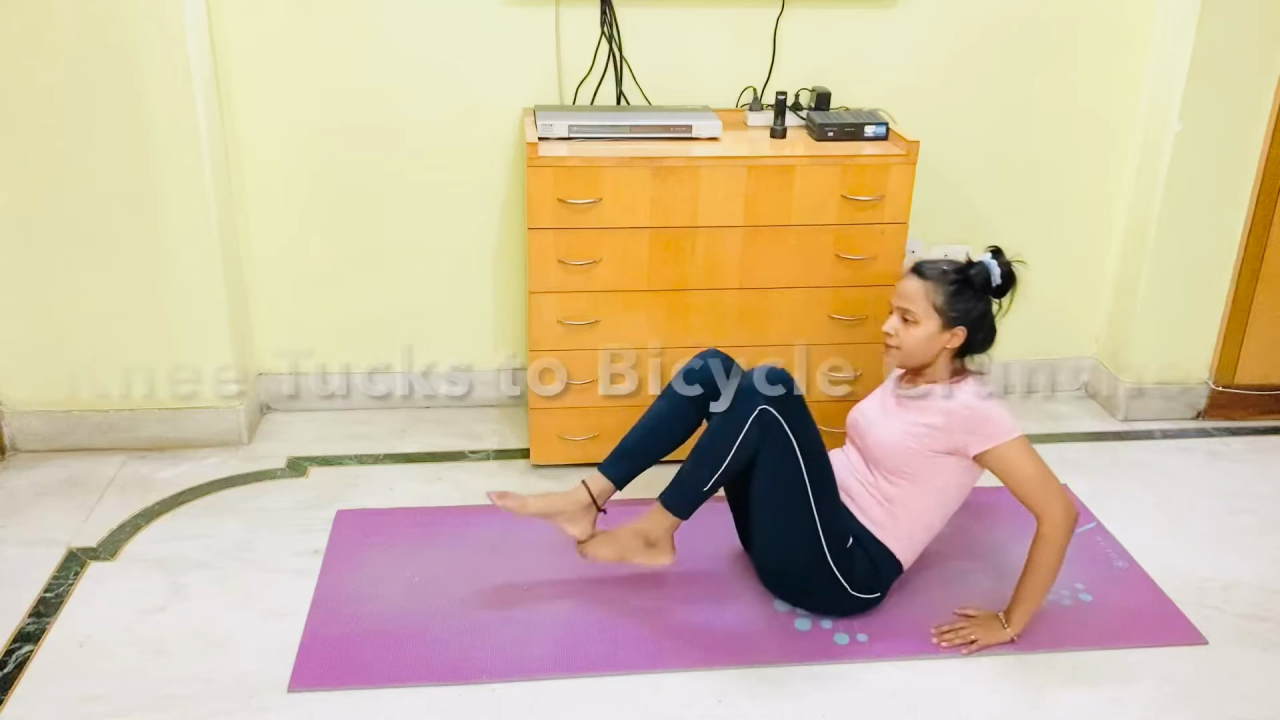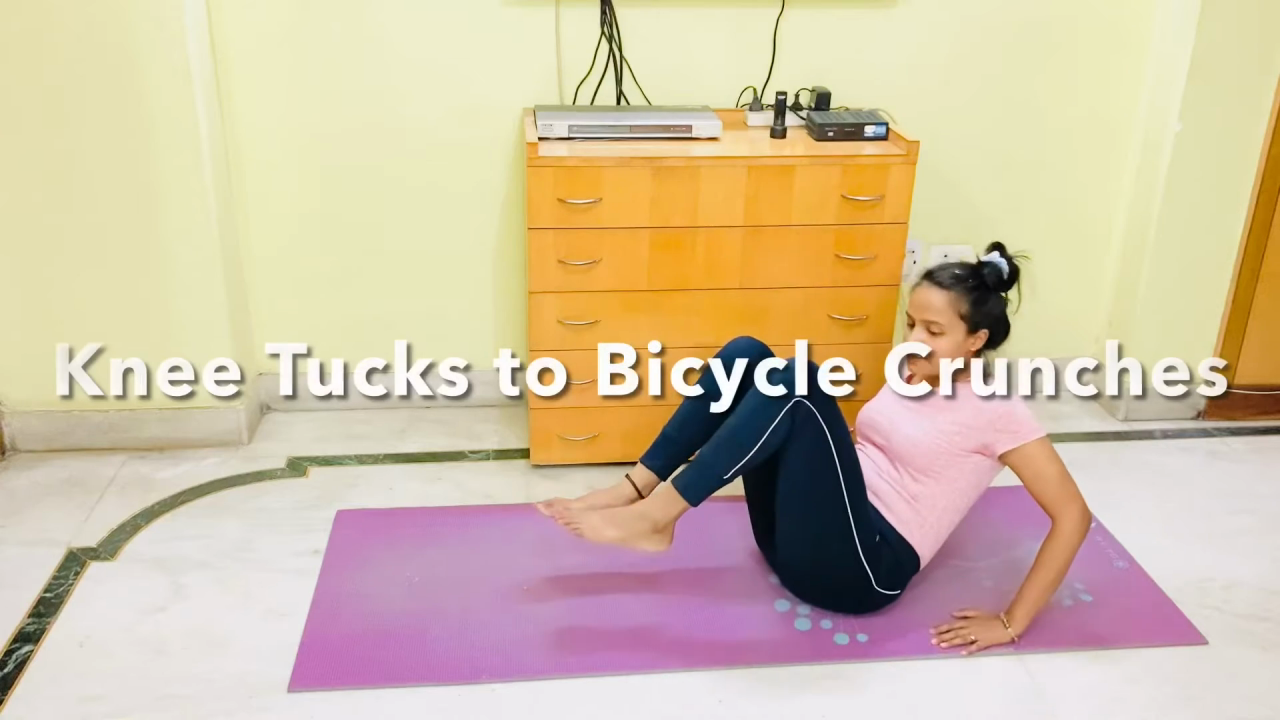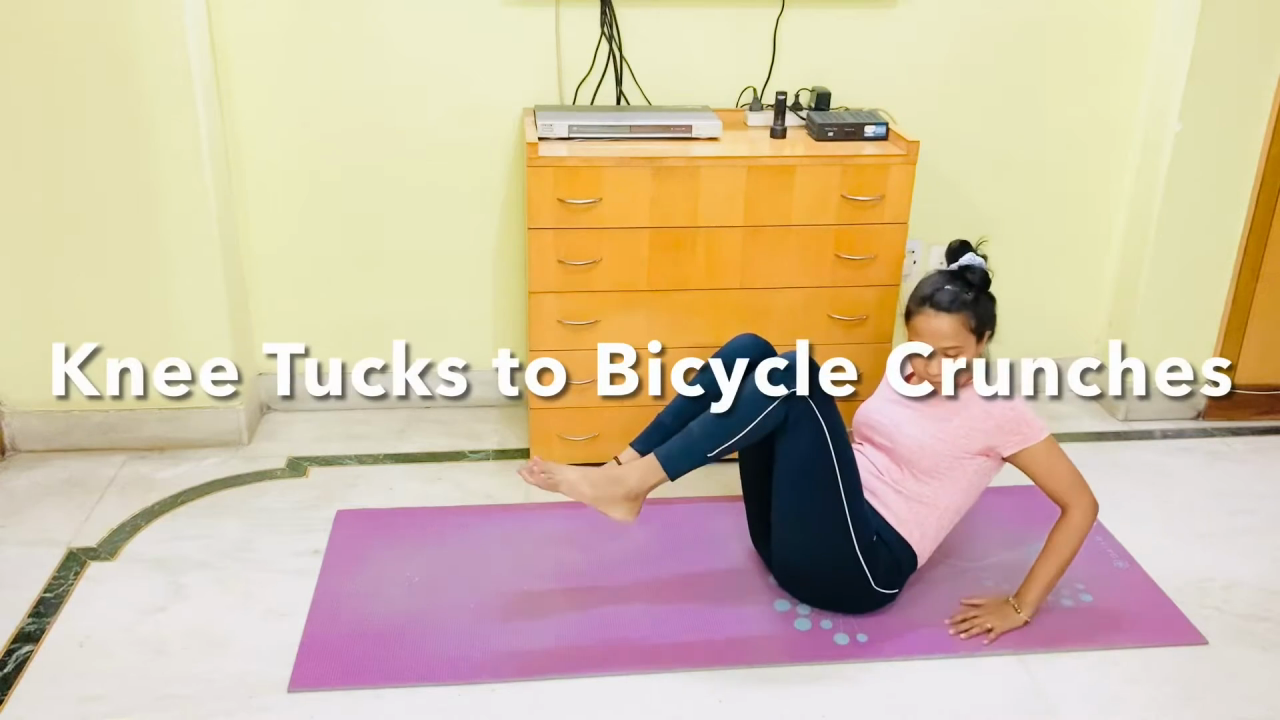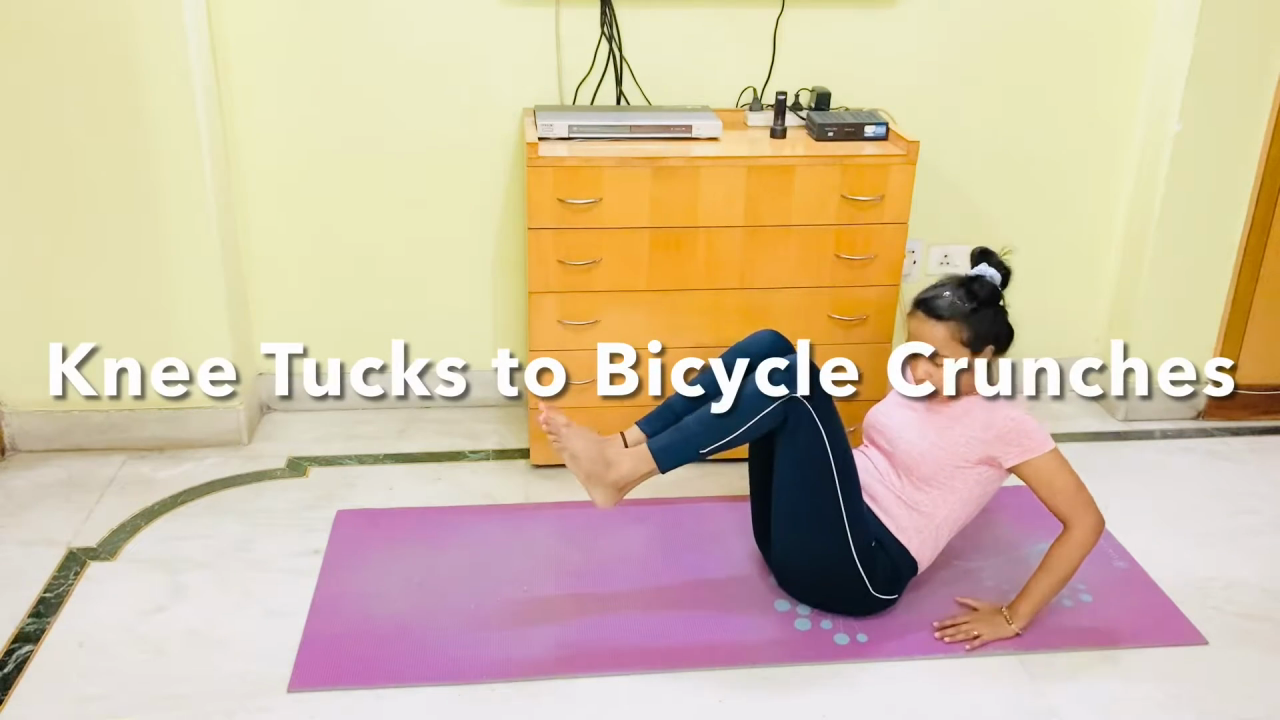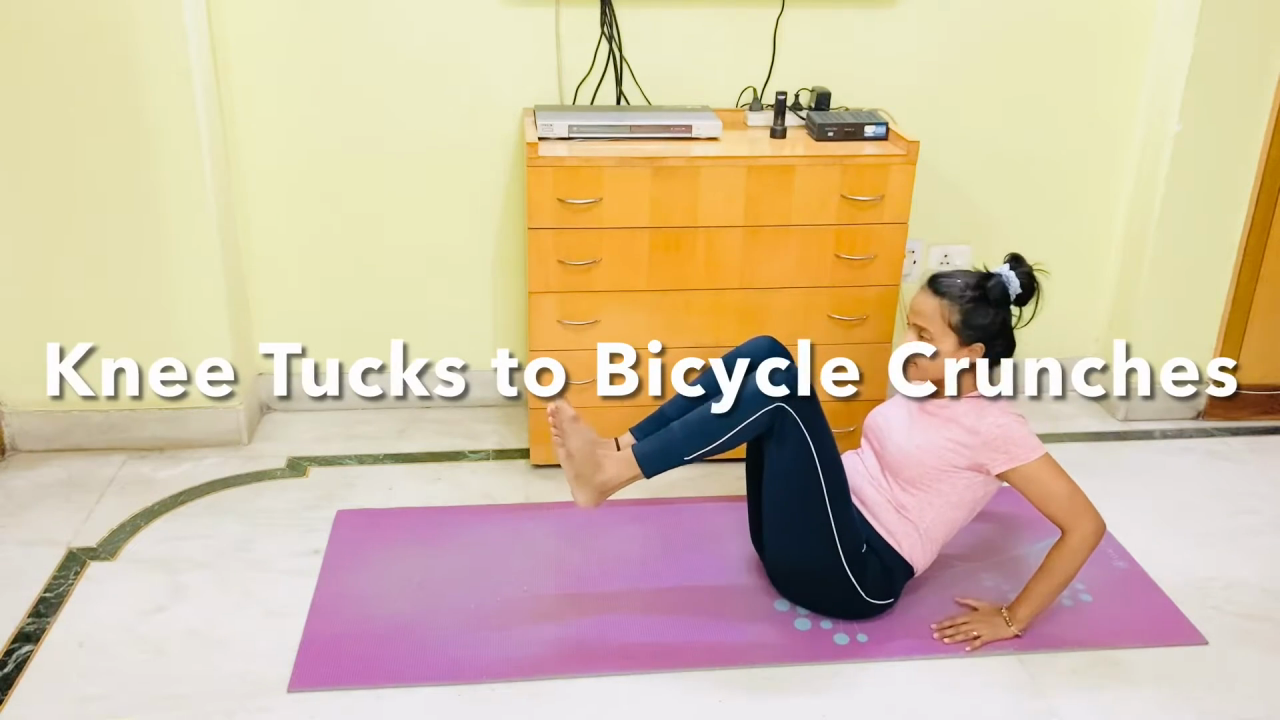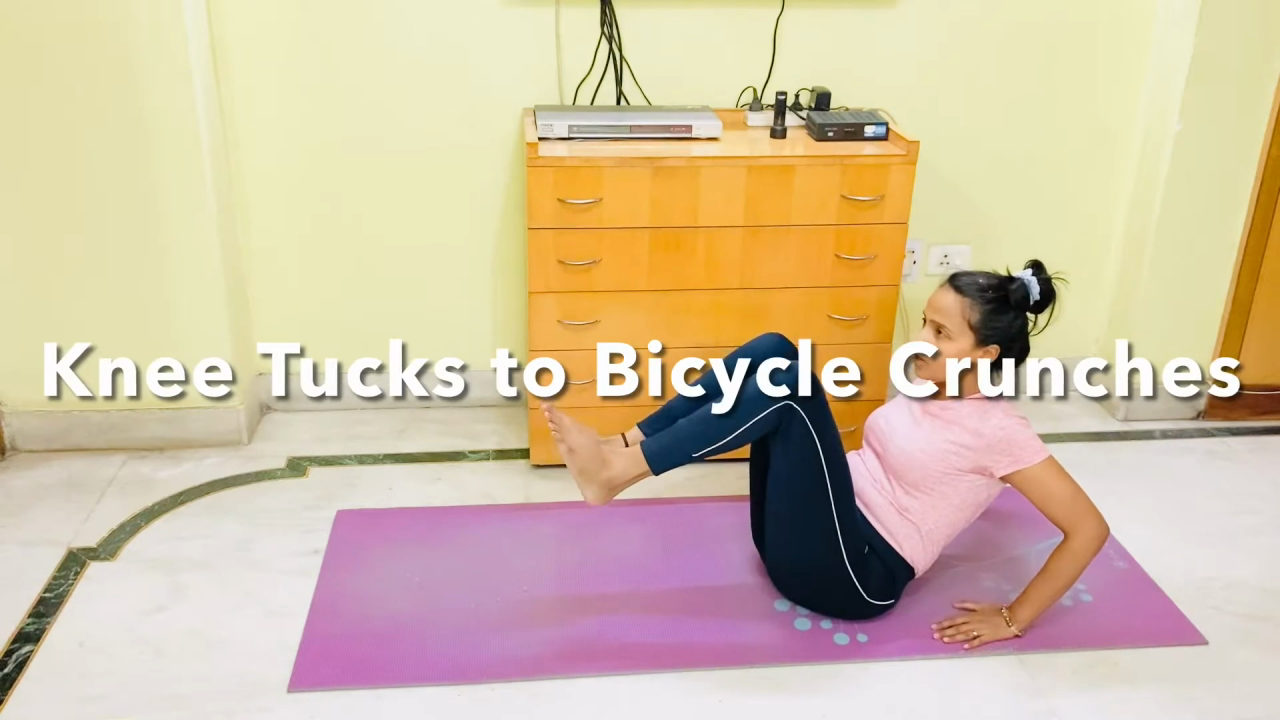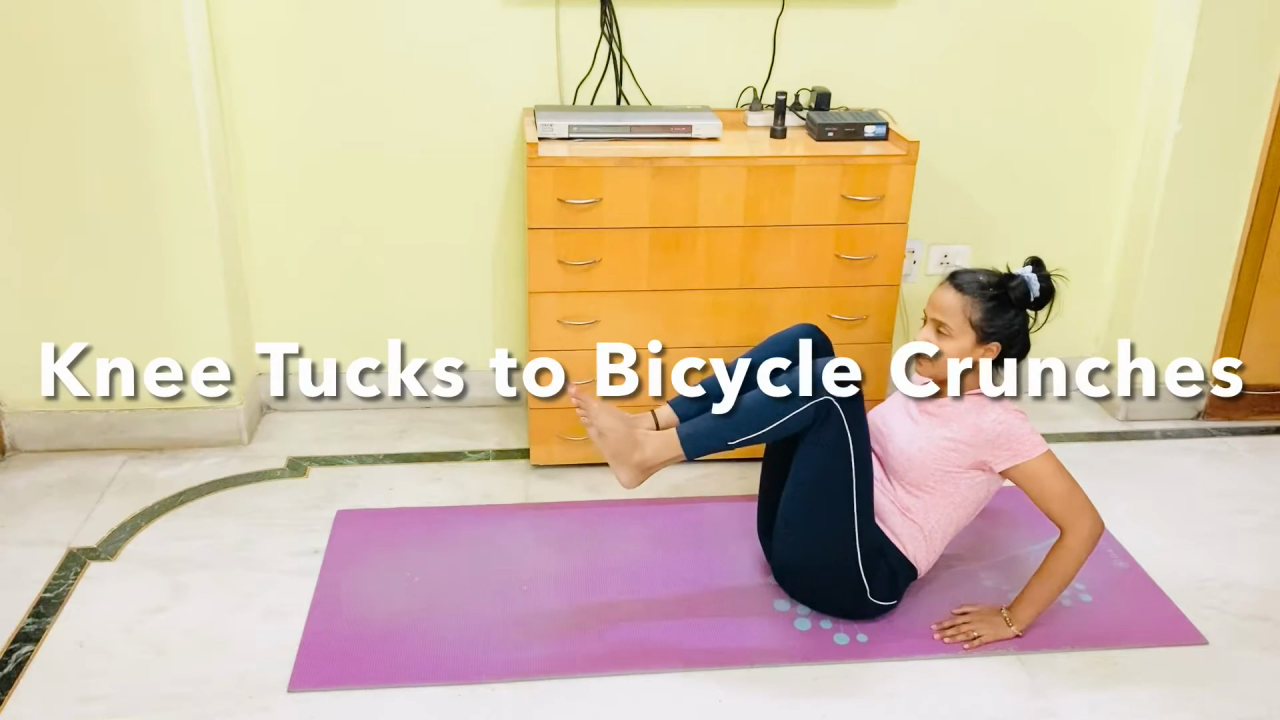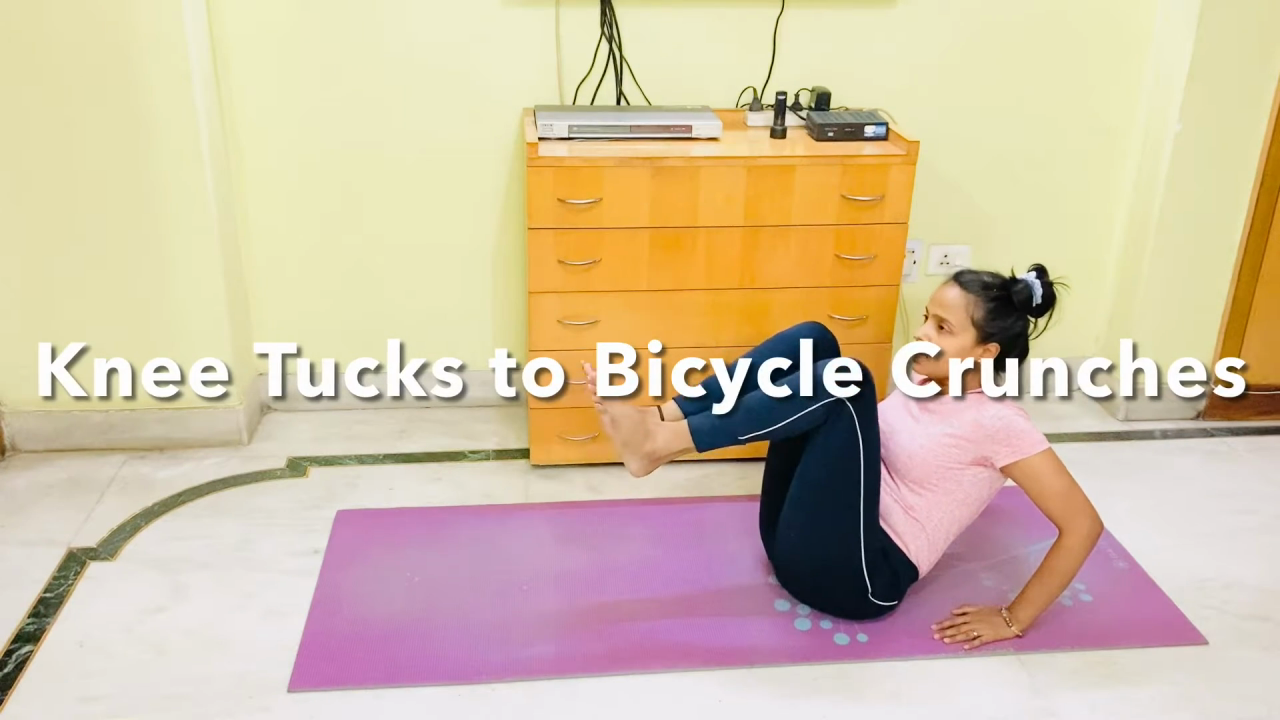
dt=0.4s
person 1, frame 1
left shoulder: (969, 408)
right shoulder: (911, 375)
left elbow: (1059, 511)
left wrist: (1010, 622)
left hip: (844, 571)
right hip: (806, 525)
left knee: (771, 385)
right knee: (711, 368)
left ankle: (655, 533)
right ankle: (589, 498)
person 1, frame 2
left shoulder: (995, 412)
right shoulder: (911, 374)
left elbow: (1072, 516)
left wrist: (1012, 622)
left hip: (858, 566)
right hip: (794, 533)
left knee: (797, 379)
right knee: (745, 355)
left ankle: (657, 517)
right ankle: (636, 488)
person 1, frame 3
left shoulder: (999, 413)
right shoulder: (906, 374)
left elbow: (1081, 506)
left wrist: (1020, 606)
left hip: (857, 565)
right hip: (795, 533)
left knee: (797, 374)
right knee: (749, 351)
left ankle: (633, 485)
right ankle: (621, 467)
person 1, frame 4
left shoulder: (1003, 424)
right shoulder: (920, 378)
left elbow: (1085, 522)
left wrist: (1014, 617)
left hip: (856, 568)
right hip: (794, 531)
left knee: (795, 378)
right knee: (766, 348)
left ankle: (623, 472)
right ankle: (625, 446)
person 1, frame 5
left shoulder: (993, 429)
right shoulder: (927, 383)
left elbow: (1085, 526)
left wrist: (1013, 619)
left hip: (851, 571)
right hip: (816, 525)
left knee: (781, 387)
right knee: (764, 354)
left ankle: (612, 474)
right ankle: (618, 449)
person 1, frame 6
left shoulder: (997, 431)
right shoulder: (931, 386)
left elbow: (1089, 529)
left wrist: (1013, 619)
left hip: (852, 572)
right hip: (813, 525)
left knee: (789, 385)
right knee: (771, 351)
left ankle: (619, 471)
right ankle: (622, 446)
person 1, frame 7
left shoulder: (996, 427)
right shoulder: (926, 381)
left elbow: (1084, 526)
left wrist: (1013, 620)
left hip: (854, 574)
right hip: (799, 533)
left knee: (829, 381)
right knee: (804, 342)
left ankle: (651, 453)
right ankle: (653, 424)
person 1, frame 8
left shoulder: (997, 425)
right shoulder: (926, 382)
left elbow: (1083, 525)
left wrist: (1013, 620)
left hip: (855, 575)
right hip: (799, 531)
right knee: (811, 339)
left ankle: (660, 443)
right ankle: (664, 419)
